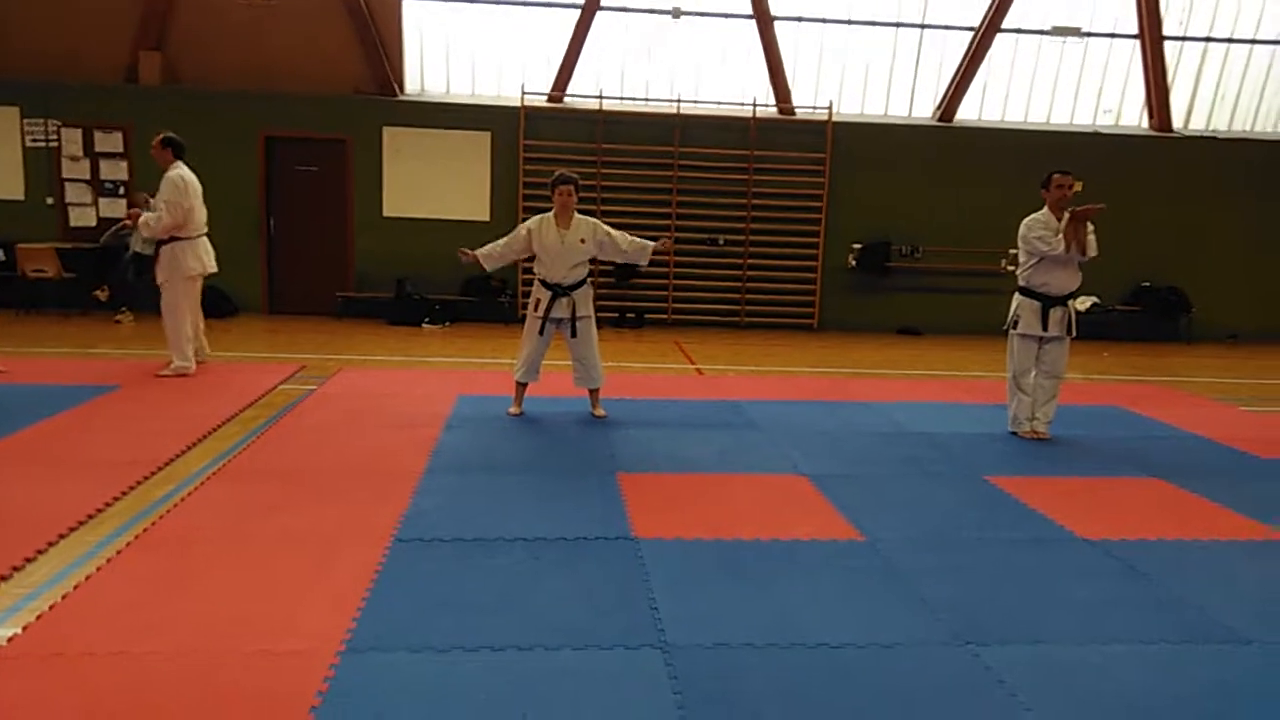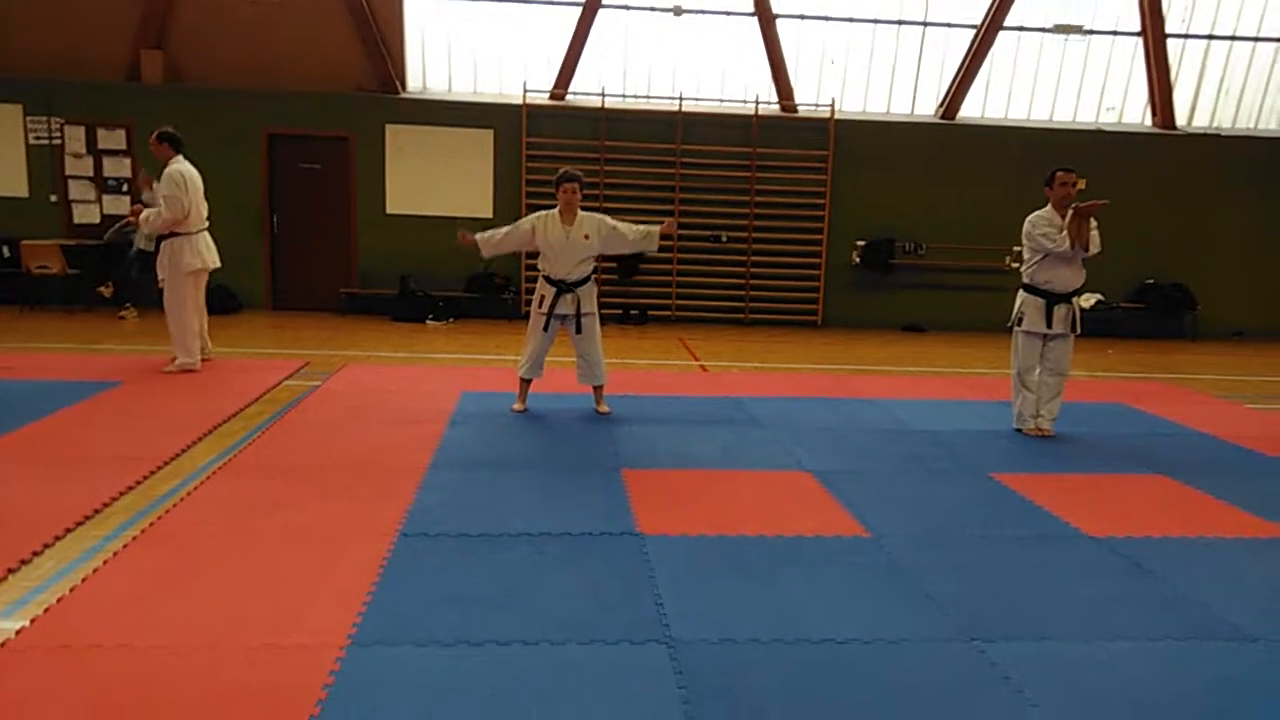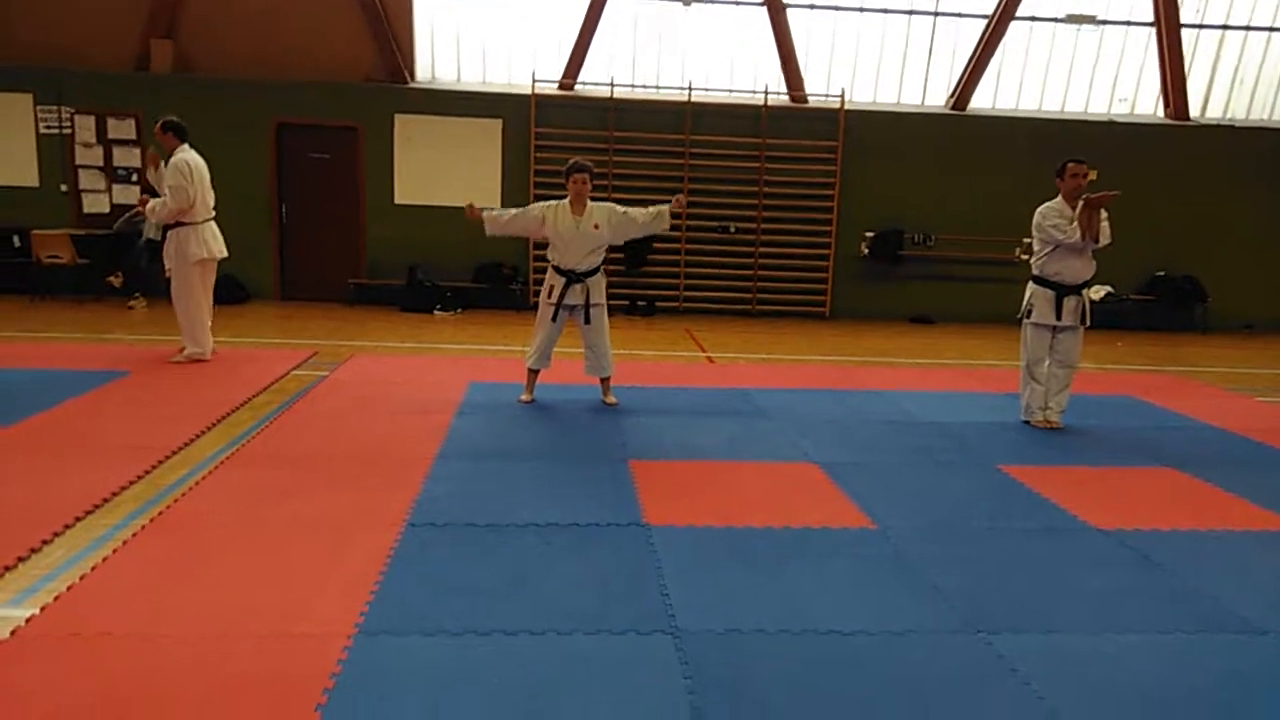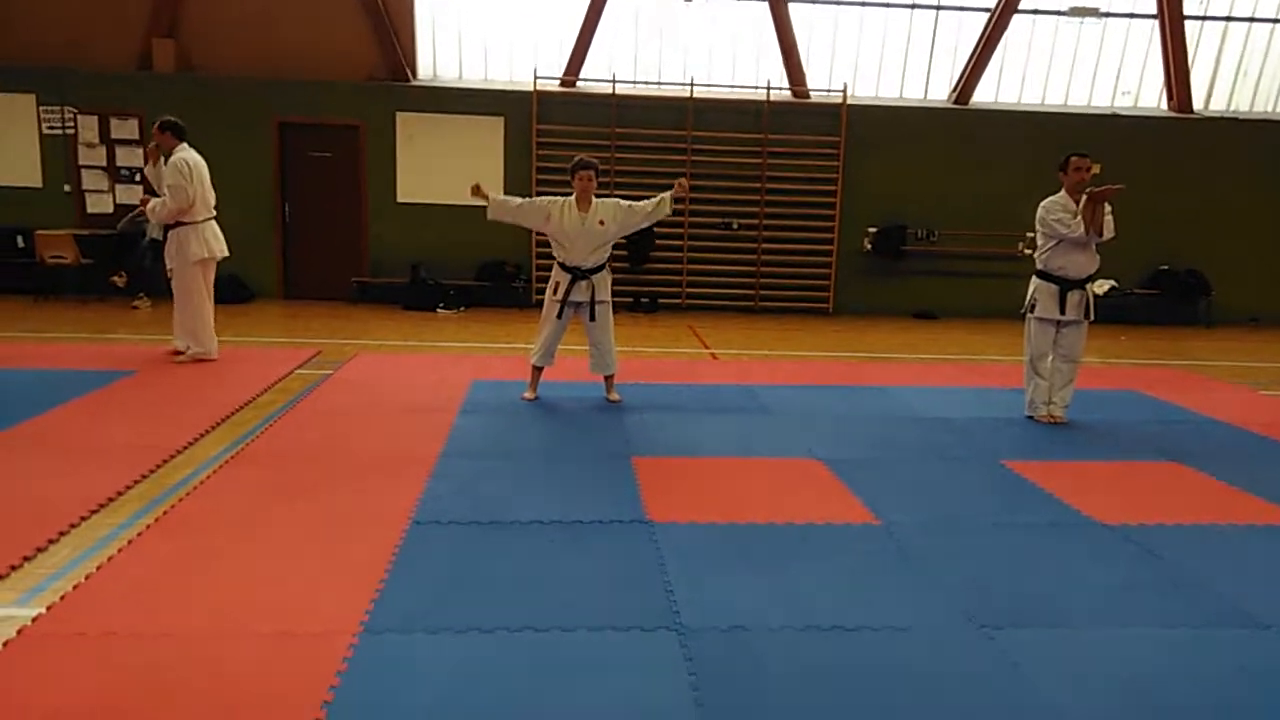
dt=0.1s
person 1, frame 1
left shoulder: (1080, 224)
right shoulder: (1032, 224)
left elbow: (1082, 254)
right elbow: (1059, 251)
left wrist: (1081, 223)
right wrist: (1072, 221)
left hip: (1060, 309)
right hip: (1030, 306)
left knee: (1051, 371)
right knee: (1022, 369)
left ankle: (1039, 422)
right ankle: (1022, 422)
person 1, frame 2
left shoulder: (1084, 221)
right shoulder: (1036, 222)
left elbow: (1084, 250)
right elbow: (1064, 248)
left wrist: (1084, 219)
right wrist: (1076, 217)
left hip: (1065, 306)
right hip: (1034, 303)
left knee: (1056, 369)
right knee: (1027, 366)
left ankle: (1044, 419)
right ankle: (1026, 419)
person 1, frame 3
left shoulder: (1094, 213)
right shoulder: (1046, 213)
left elbow: (1095, 241)
right elbow: (1075, 239)
left wrist: (1094, 210)
right wrist: (1087, 208)
left hip: (1074, 298)
right hip: (1044, 295)
left knee: (1065, 361)
right knee: (1035, 358)
left ankle: (1053, 411)
right ankle: (1034, 411)
person 1, frame 4
left shoulder: (1098, 206)
right shoulder: (1050, 207)
left elbow: (1098, 235)
right elbow: (1078, 233)
left wrist: (1098, 203)
right wrist: (1090, 202)
left hip: (1078, 292)
right hip: (1048, 289)
left knee: (1069, 356)
right knee: (1039, 353)
left ankle: (1057, 406)
right ankle: (1038, 406)
person 2, frame 1
left shoulder: (591, 227)
right shoulder: (536, 225)
left elbow: (623, 243)
right elbow: (508, 245)
left wrist: (654, 247)
right wrist: (477, 256)
left hip: (577, 298)
right hip: (545, 296)
left knee: (586, 352)
right knee: (531, 350)
left ankle: (595, 403)
right ankle: (517, 402)
person 2, frame 2
left shoulder: (596, 223)
right shoulder: (540, 221)
left elbow: (628, 234)
right elbow: (508, 235)
left wrist: (659, 231)
right wrist: (476, 241)
left hip: (581, 294)
right hip: (549, 293)
left knee: (590, 349)
right knee: (535, 347)
left ankle: (599, 400)
right ankle: (521, 398)
person 2, frame 3
left shoulder: (607, 213)
right shoulder: (548, 211)
left elbow: (640, 218)
right elbow: (516, 217)
left wrist: (669, 208)
right wrist: (483, 216)
left hip: (591, 285)
right hip: (559, 283)
left knee: (598, 341)
right knee: (543, 337)
left ankle: (606, 391)
right ankle: (529, 389)
person 2, frame 4
left shoulder: (613, 209)
right shoulder: (554, 207)
left elbow: (645, 210)
right elbow: (521, 207)
left wrist: (672, 194)
right wrist: (488, 198)
left hip: (596, 282)
right hip: (564, 280)
left knee: (602, 338)
right knee: (548, 334)
left ankle: (610, 388)
right ankle: (532, 386)
person 3, frame 1
left shoulder: (173, 177)
right shoulder: (184, 174)
left elbow: (171, 218)
left wrist: (142, 219)
right wrist: (148, 210)
left hip: (181, 250)
right hip: (192, 247)
left knee: (176, 308)
right knee: (188, 306)
left ankle: (183, 363)
right ankle: (197, 351)
person 3, frame 2
left shoulder: (173, 172)
right shoulder: (186, 169)
left elbow: (170, 214)
left wrist: (144, 215)
right wrist: (151, 189)
left hip: (182, 246)
right hip: (194, 243)
left knee: (180, 305)
right knee: (192, 303)
left ankle: (188, 359)
right ankle: (200, 349)
person 3, frame 3
left shoulder: (178, 162)
right shoulder: (193, 158)
left elbow: (176, 203)
left wrist: (150, 205)
left hip: (189, 236)
right hip: (202, 232)
left knee: (189, 295)
right knee: (197, 294)
left ankle: (198, 348)
right ankle: (200, 342)
person 3, frame 4
left shoulder: (178, 161)
right shoulder: (192, 157)
left elbow: (176, 203)
left wrist: (151, 205)
left hip: (190, 235)
right hip: (203, 231)
left knee: (191, 296)
right knee: (193, 294)
left ankle: (202, 348)
right ankle: (187, 342)
